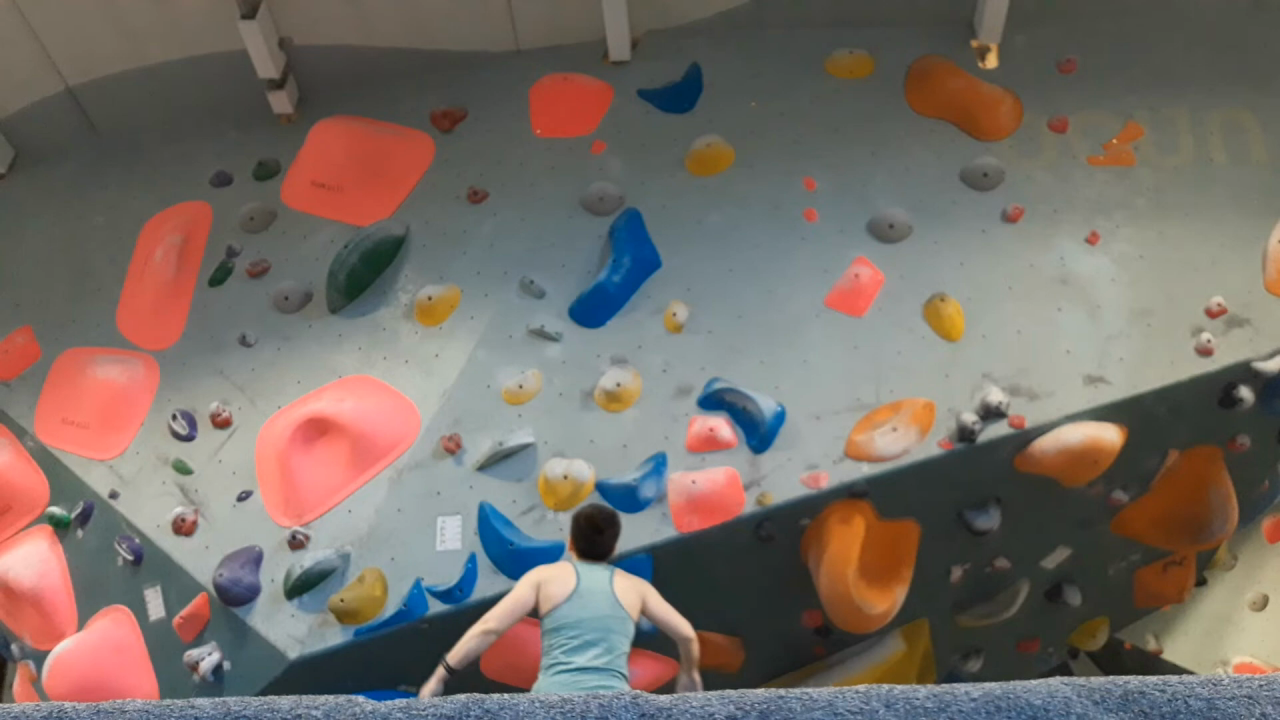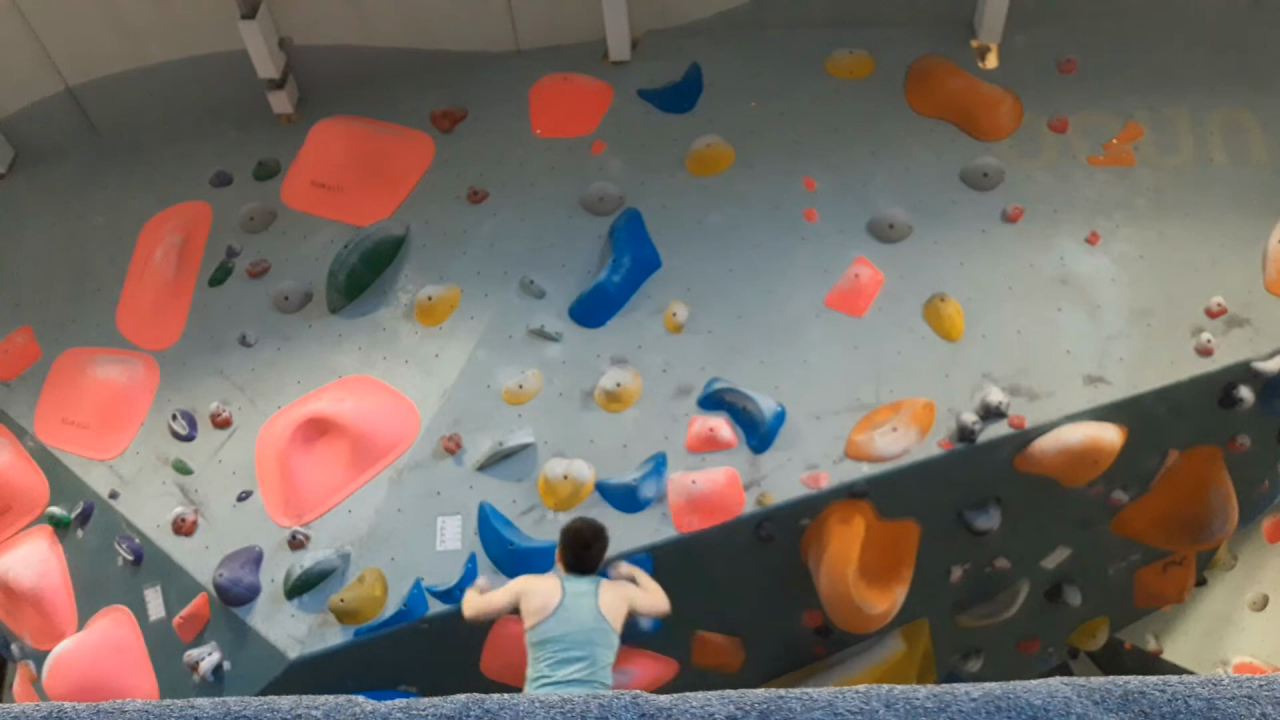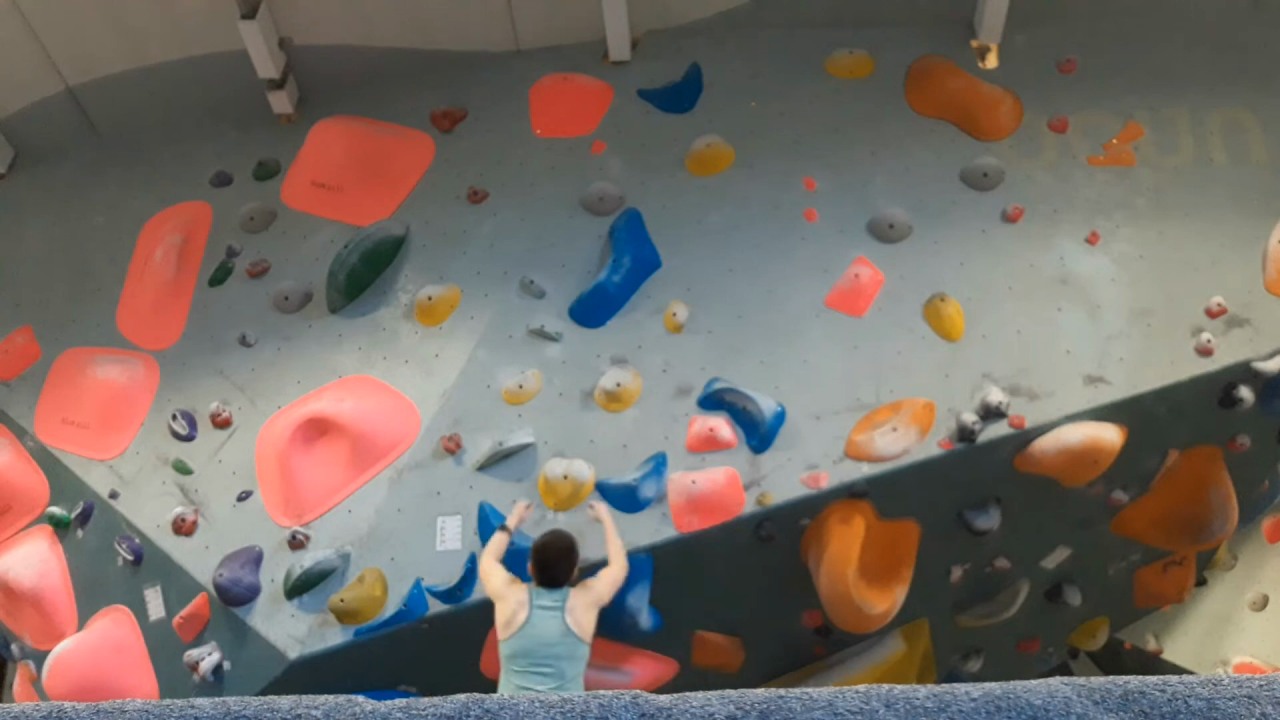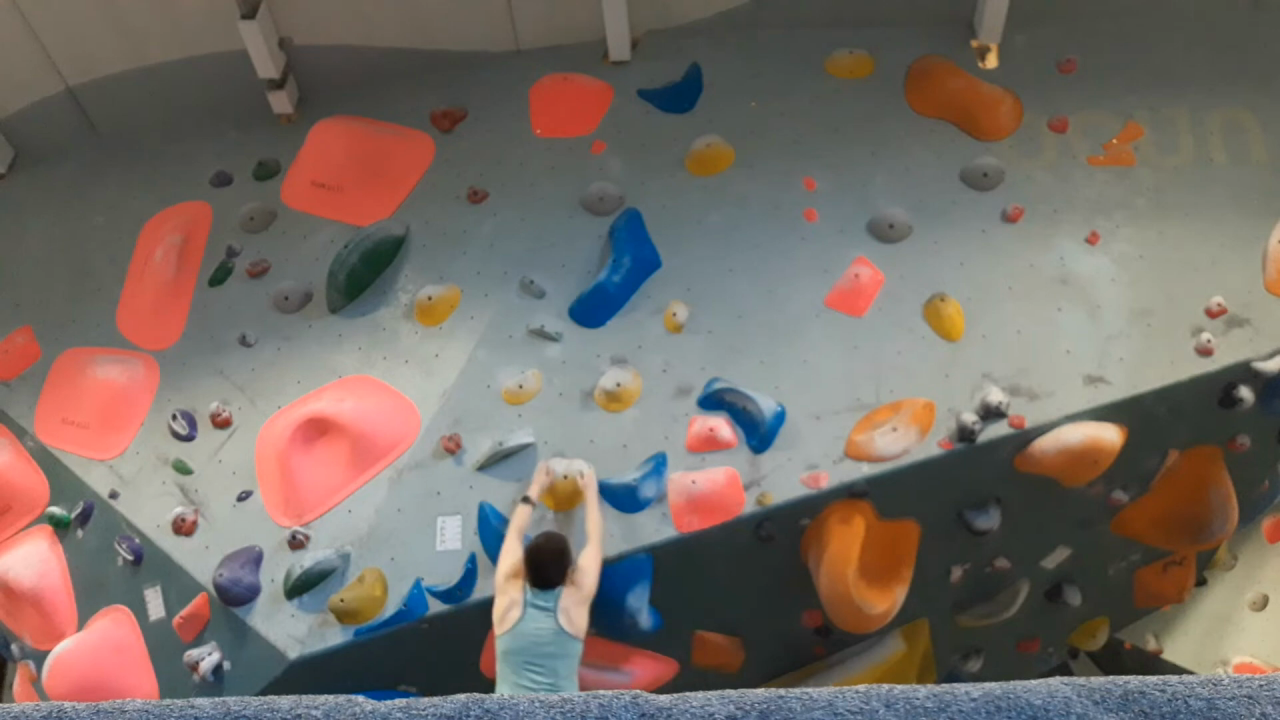
dt=0.3s
person 1, frame 1
left shoulder: (546, 577)
right shoulder: (634, 587)
left elbow: (490, 627)
right elbow: (687, 635)
left wrist: (442, 672)
right wrist: (689, 671)
person 1, frame 2
left shoulder: (531, 587)
right shoulder: (618, 594)
left elbow: (472, 609)
right elbow: (662, 604)
left wrist: (476, 589)
right wrist: (633, 572)
person 1, frame 3
left shoulder: (510, 597)
right shoulder: (586, 602)
left elbow: (487, 561)
right elbow: (619, 565)
left wrist: (511, 522)
right wrist: (606, 519)
person 1, frame 4
left shoulder: (508, 596)
right shoulder: (577, 600)
left elbow: (513, 535)
right elbow: (594, 542)
left wrist: (535, 489)
right wrist: (590, 490)
